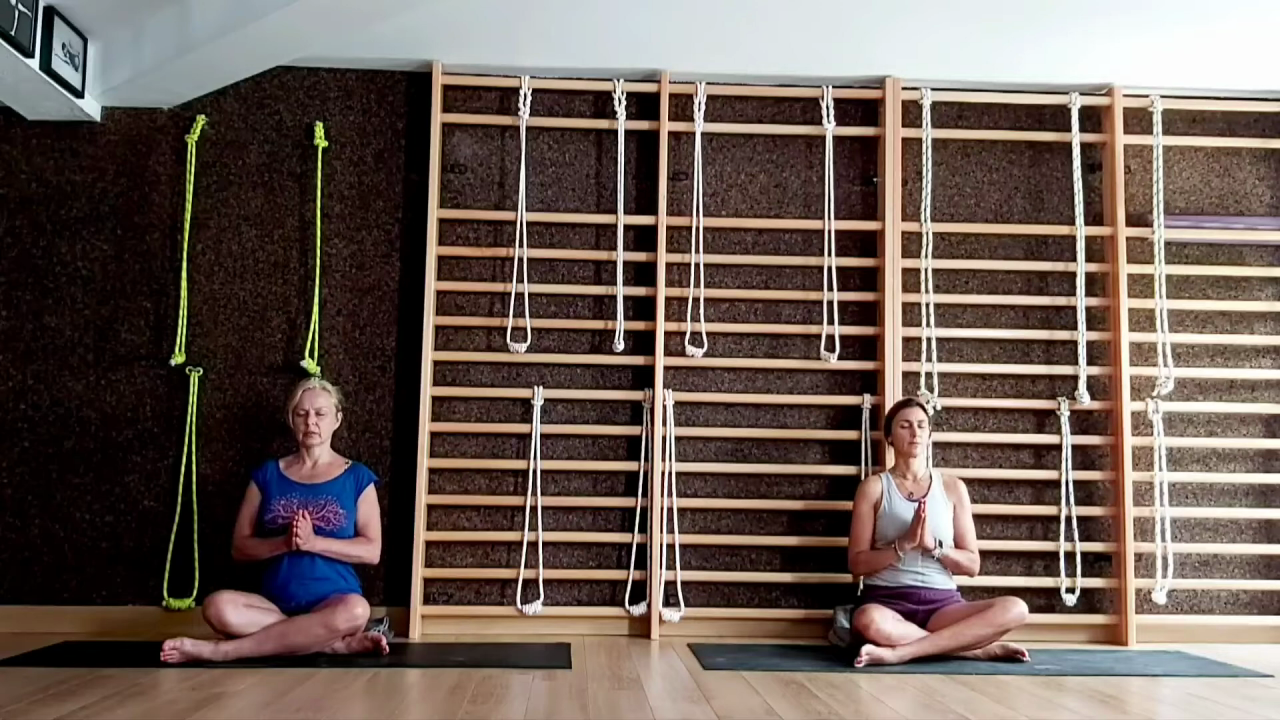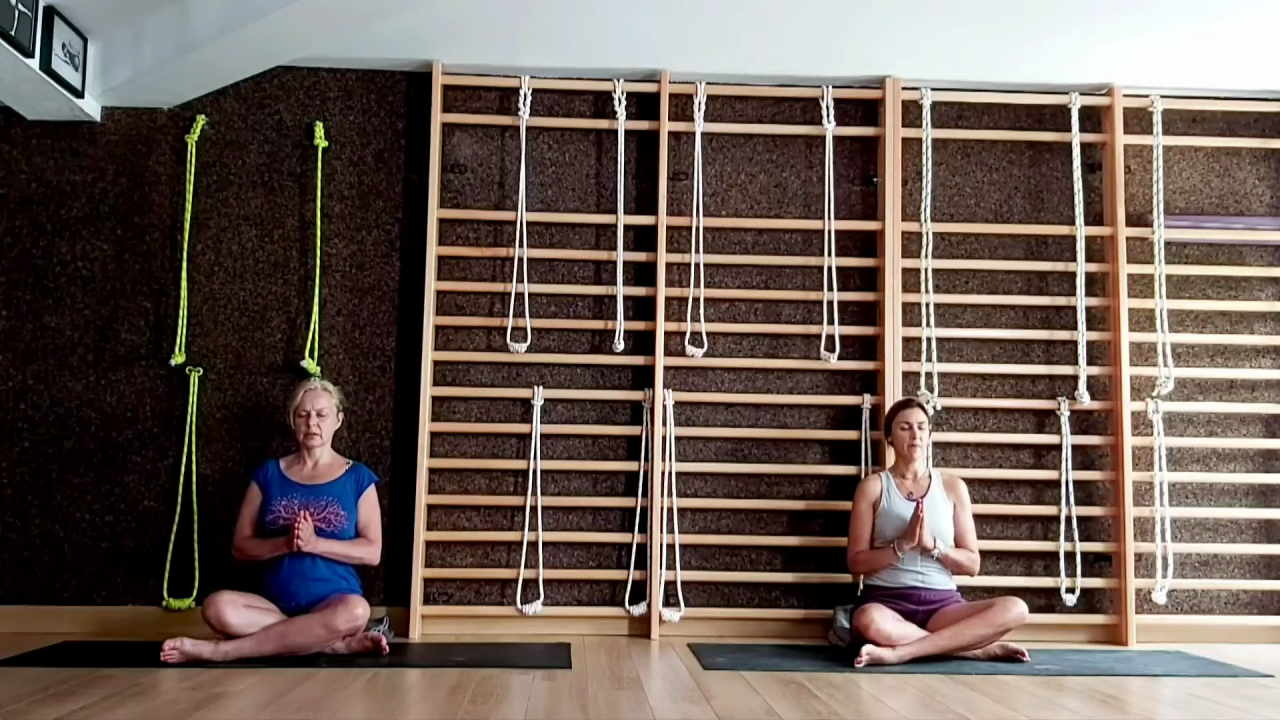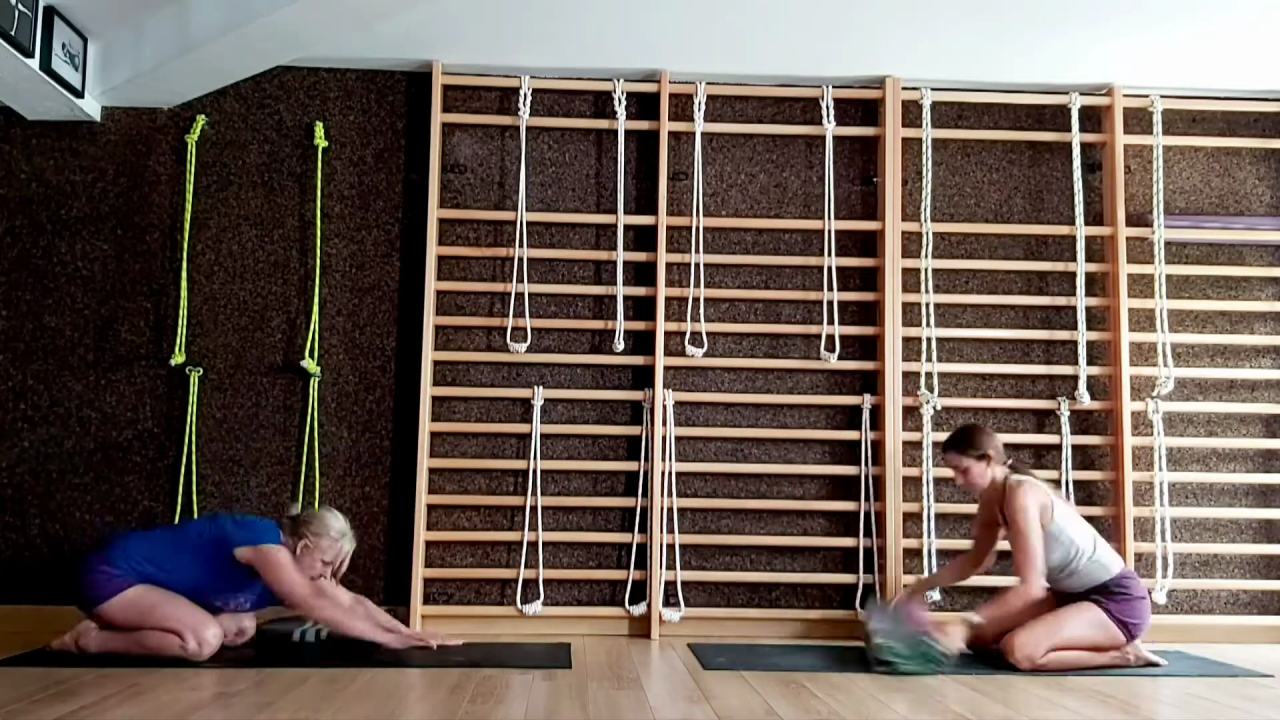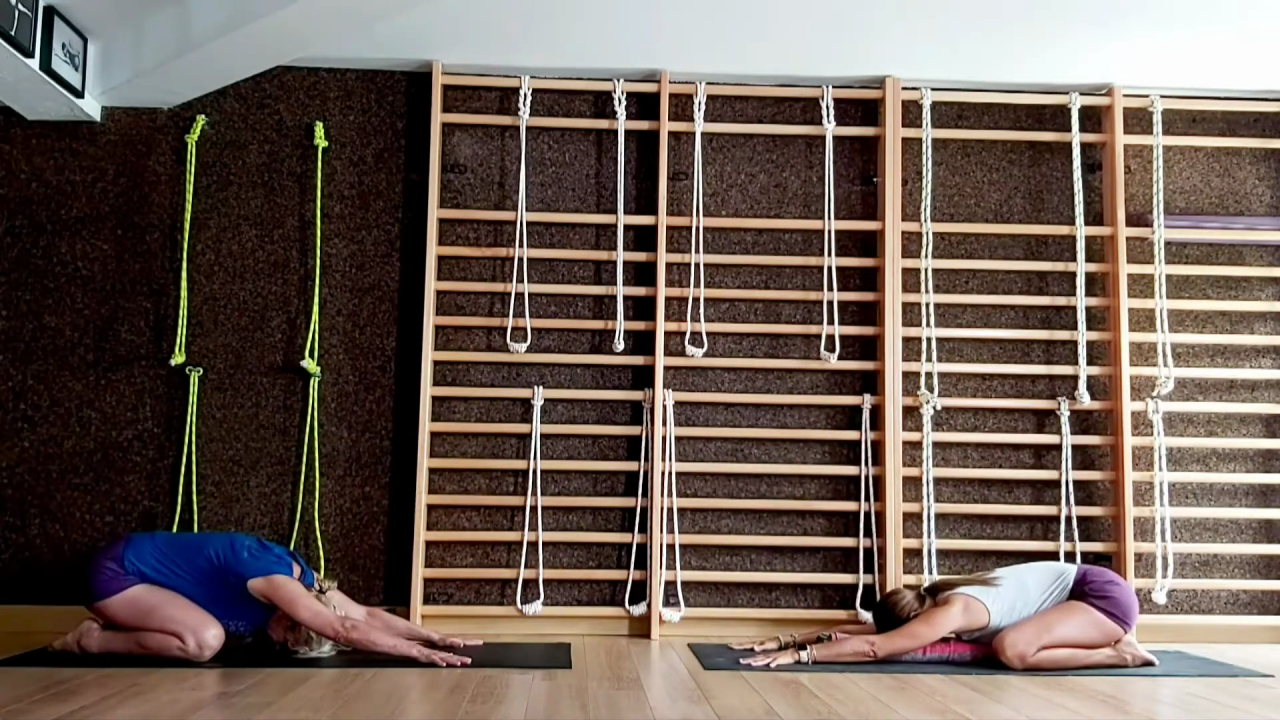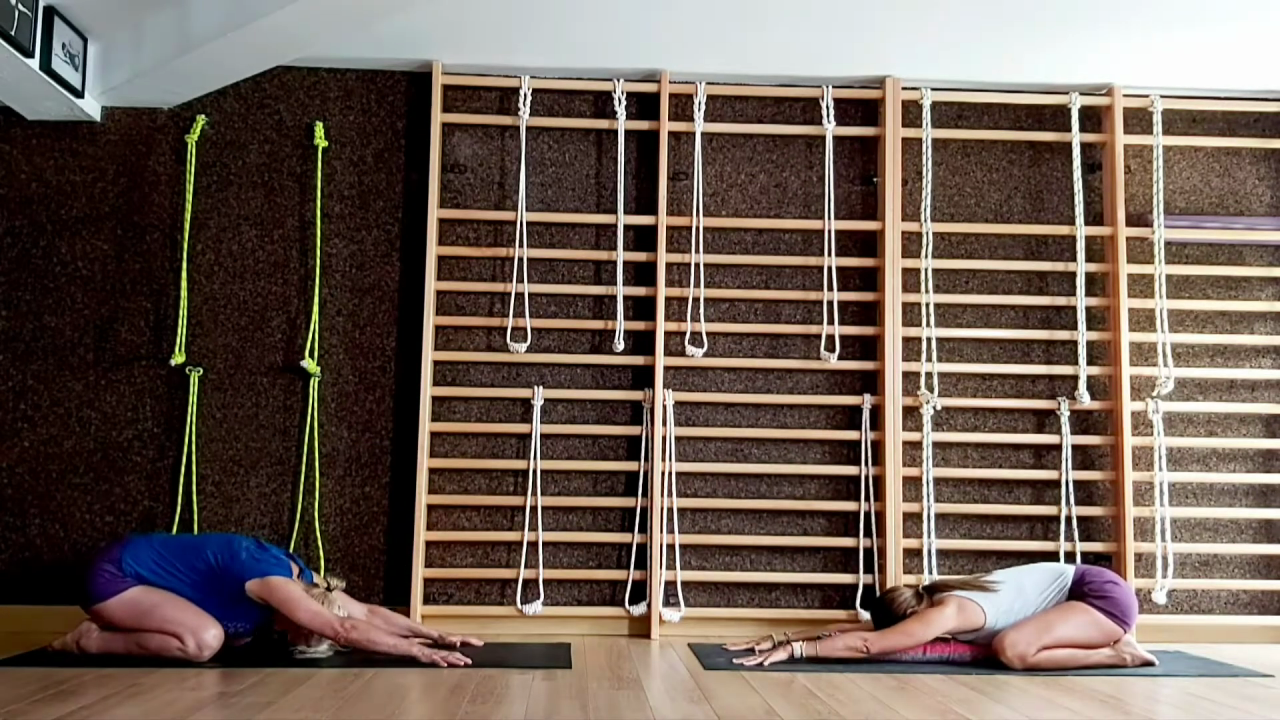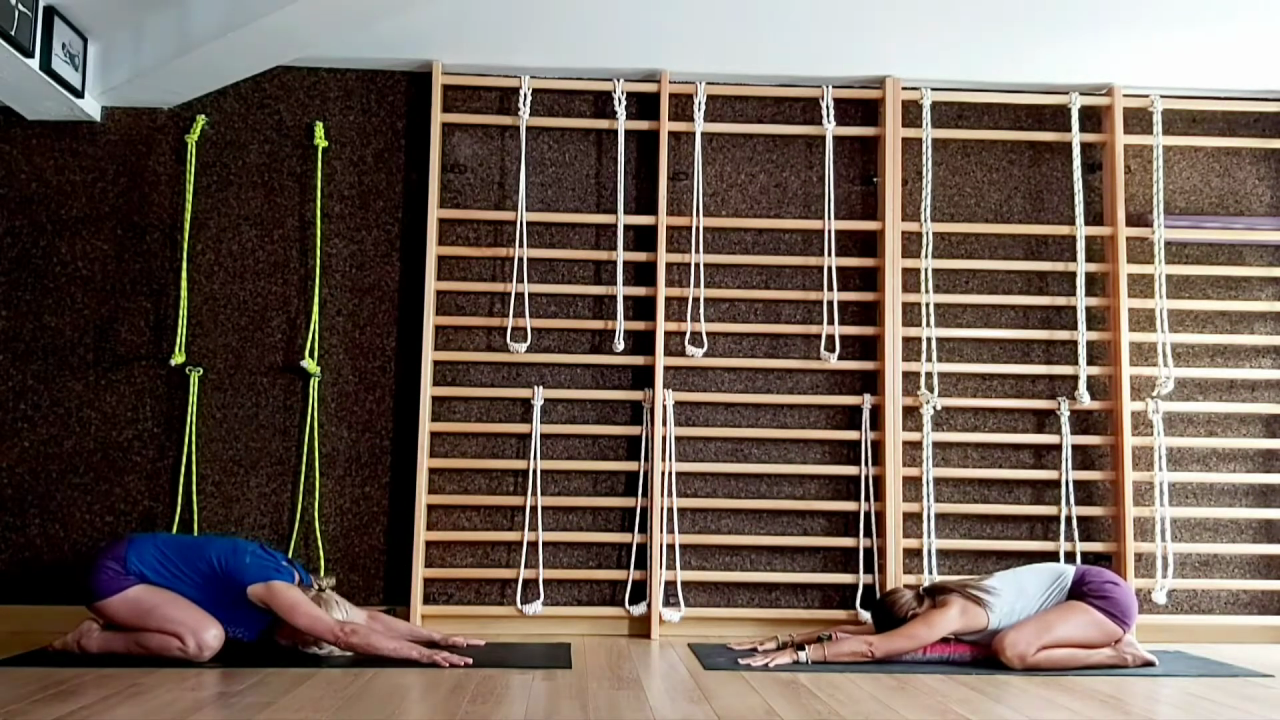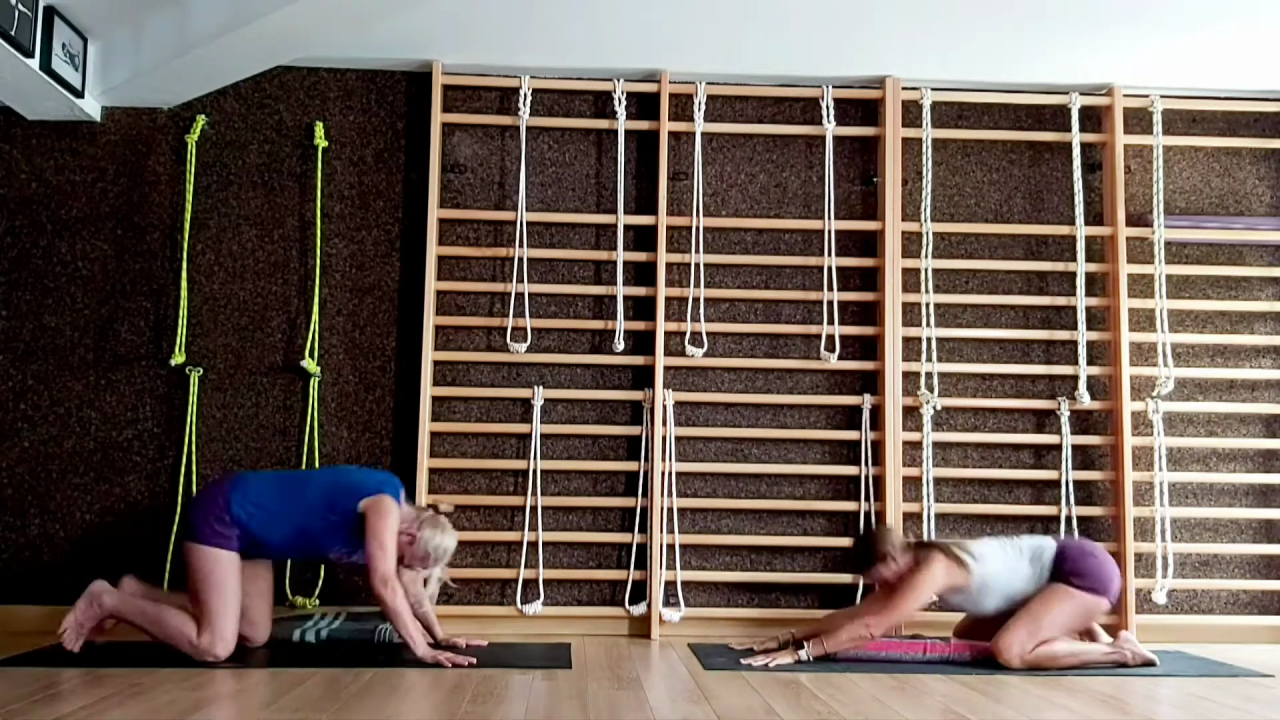
dt=0.7s
person 1, frame 1
left shoulder: (357, 477)
right shoulder: (267, 474)
left elbow: (371, 551)
right elbow: (240, 546)
left wrist: (314, 543)
right wrist: (283, 543)
left hip: (334, 602)
right hip: (275, 602)
left knee: (355, 611)
right knee: (218, 607)
left ankle: (224, 651)
right ankle: (338, 643)
person 1, frame 2
left shoulder: (358, 478)
right shoulder: (268, 474)
left elbow: (372, 552)
right elbow: (241, 546)
left wrist: (315, 544)
right wrist: (284, 544)
left hip: (333, 602)
right hip: (274, 602)
left knee: (355, 611)
right knee: (218, 607)
left ankle: (222, 650)
right ankle: (336, 642)
person 1, frame 3
left shoulder: (278, 553)
right shoulder: (264, 544)
left elbow: (348, 601)
right elbow: (317, 606)
left wrist: (409, 634)
right wrist: (394, 639)
left hip: (135, 576)
right hip: (109, 578)
left knee: (241, 630)
right knee: (202, 639)
left ankle: (115, 626)
right ankle: (92, 639)
person 1, frame 4
left shoulder: (297, 575)
right shoulder: (273, 578)
left elbow: (366, 613)
right elbow: (345, 629)
left wrist: (436, 636)
right wrist: (421, 651)
left hip: (140, 563)
right hip: (117, 572)
left knee: (234, 630)
right knee: (204, 640)
left ankle: (119, 626)
right ankle: (92, 640)
person 1, frame 5
left shoulder: (300, 577)
right shoulder: (271, 578)
left elbow: (367, 612)
right elbow: (342, 629)
left wrist: (436, 633)
right wrist: (418, 651)
left hip: (137, 566)
right hip: (113, 576)
left knee: (236, 633)
right knee: (203, 641)
left ankle: (115, 628)
right ankle: (91, 641)
person 1, frame 6
left shoulder: (297, 581)
right shoulder: (273, 586)
left elbow: (367, 617)
right elbow: (345, 635)
left wrist: (438, 637)
right wrist: (421, 653)
left hip: (140, 563)
right hip: (117, 573)
left knee: (218, 630)
right knee: (205, 641)
left ankle: (117, 626)
right ankle: (92, 640)
person 1, frame 7
left shoulder: (393, 509)
right shoulder: (385, 505)
left elbow: (407, 587)
right elbow: (387, 585)
left wrist: (444, 636)
right wrist: (426, 652)
left hip: (247, 523)
right hip: (220, 517)
left knee: (254, 635)
right knee: (215, 646)
left ankle: (137, 596)
right ankle: (107, 600)
person 2, frame 1
left shoulder: (952, 487)
right shoulder: (874, 487)
left elbow: (972, 565)
right elbow: (857, 563)
left wrist: (933, 545)
right wrist: (904, 544)
left hip: (942, 602)
right hip: (886, 600)
left knee: (1015, 609)
right knee: (869, 622)
left ankle: (900, 652)
right ankle: (979, 648)
person 2, frame 2
left shoulder: (953, 486)
right shoulder: (873, 486)
left elbow: (972, 564)
right elbow: (856, 562)
left wrist: (931, 545)
right wrist: (902, 544)
left hip: (941, 602)
right hip: (886, 600)
left knee: (1015, 609)
right knee: (870, 622)
left ankle: (900, 652)
right ankle: (981, 649)
person 2, frame 3
left shoulder: (1018, 495)
right shoulder: (992, 497)
left elbow: (1030, 586)
right elbow: (978, 559)
left wrist: (968, 627)
right wrist: (921, 585)
left hip: (1115, 599)
left knee: (1019, 651)
right knee: (989, 637)
left ankle: (1120, 654)
person 2, frame 4
left shoulder: (951, 611)
right shoulder: (935, 601)
left elbow: (873, 647)
right elbow: (859, 629)
left wrist: (799, 654)
right wrist: (787, 640)
left hip: (1103, 593)
right hip: (1084, 588)
left knee: (1012, 649)
left ankle: (1120, 654)
right ankle: (1113, 641)
person 2, frame 5
left shoulder: (947, 612)
right shoulder: (932, 600)
left elbow: (868, 645)
right elbow: (854, 628)
left wrist: (794, 649)
right wrist: (781, 637)
left hip: (1104, 593)
right hip: (1084, 587)
left knee: (1013, 650)
left ankle: (1120, 652)
right ankle: (1113, 640)
person 2, frame 6
left shoulder: (949, 614)
right shoulder: (927, 605)
left elbow: (872, 649)
right elbow: (857, 631)
left wrist: (799, 654)
right wrist: (786, 640)
left hip: (1103, 595)
right hip: (1081, 586)
left knee: (1012, 651)
right knee: (992, 643)
left ankle: (1120, 654)
right ankle: (1109, 642)
person 2, frame 7
left shoulder: (933, 571)
right shoulder: (925, 564)
left elbow: (873, 627)
right elbow: (867, 611)
left wrist: (798, 650)
right wrist: (784, 640)
left hip: (1084, 568)
right hip: (1058, 571)
left knee: (1011, 650)
right knee: (973, 633)
left ankle: (1119, 649)
right ankle: (1093, 636)
